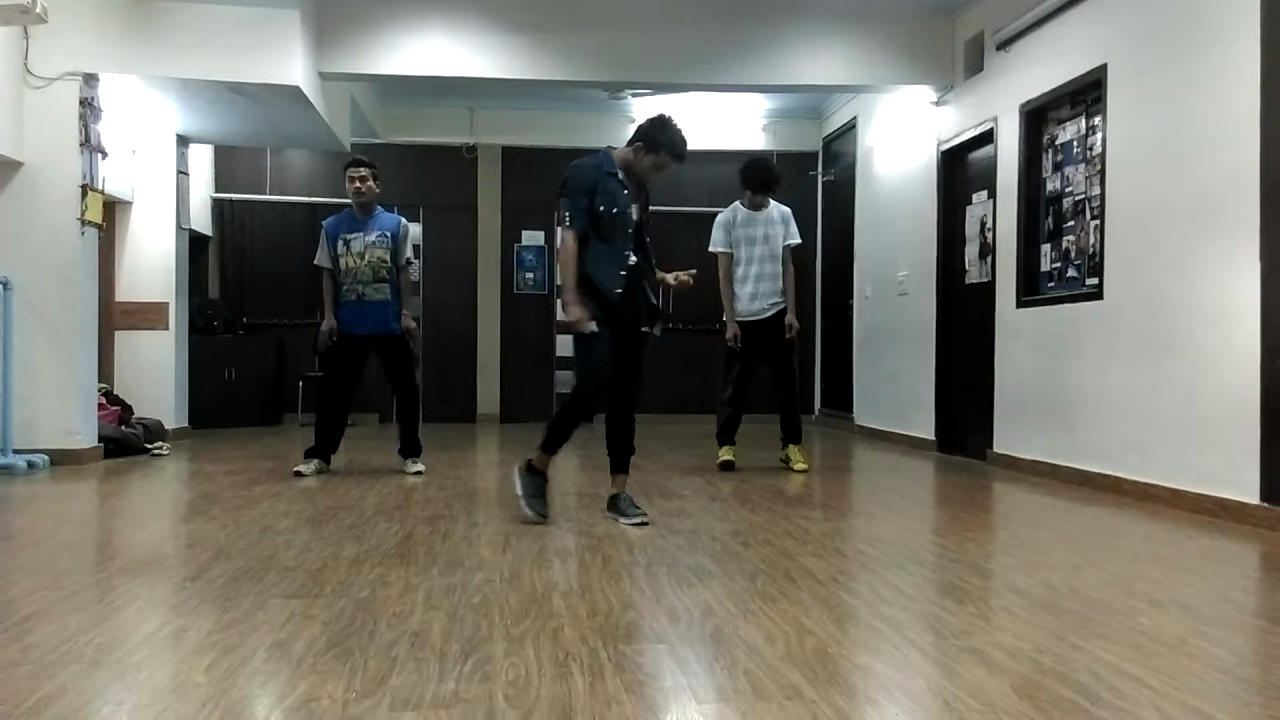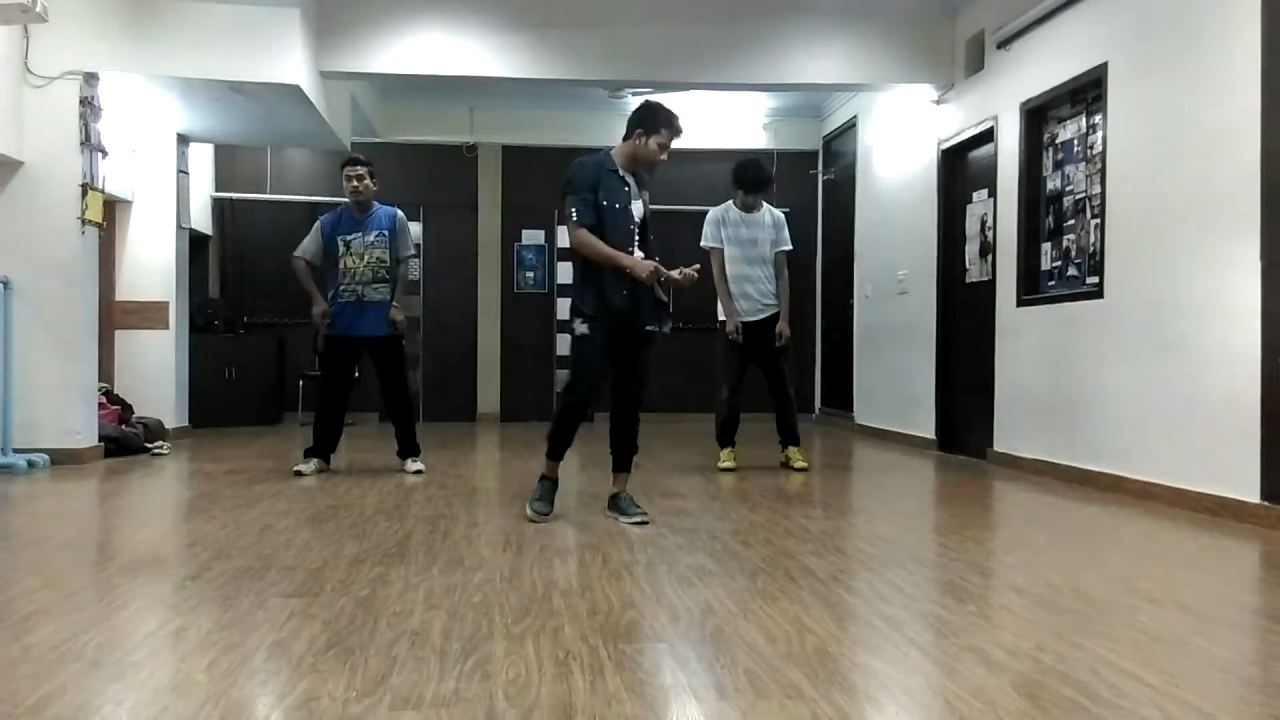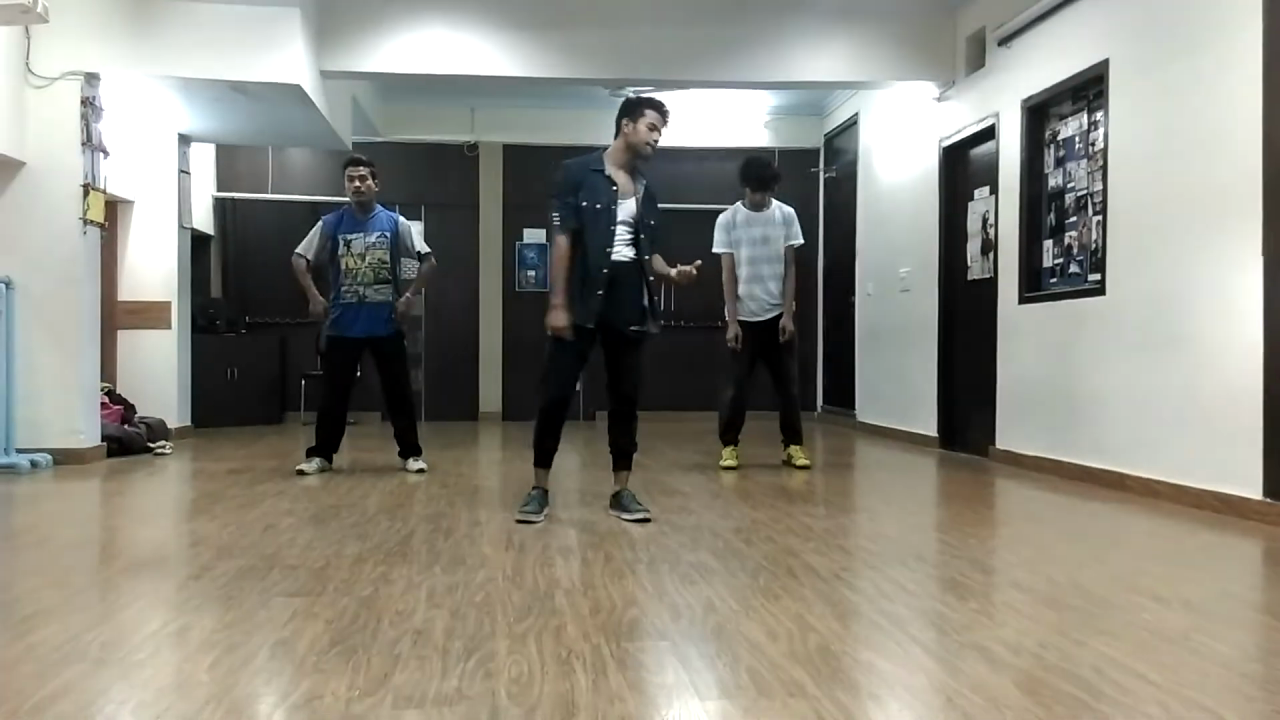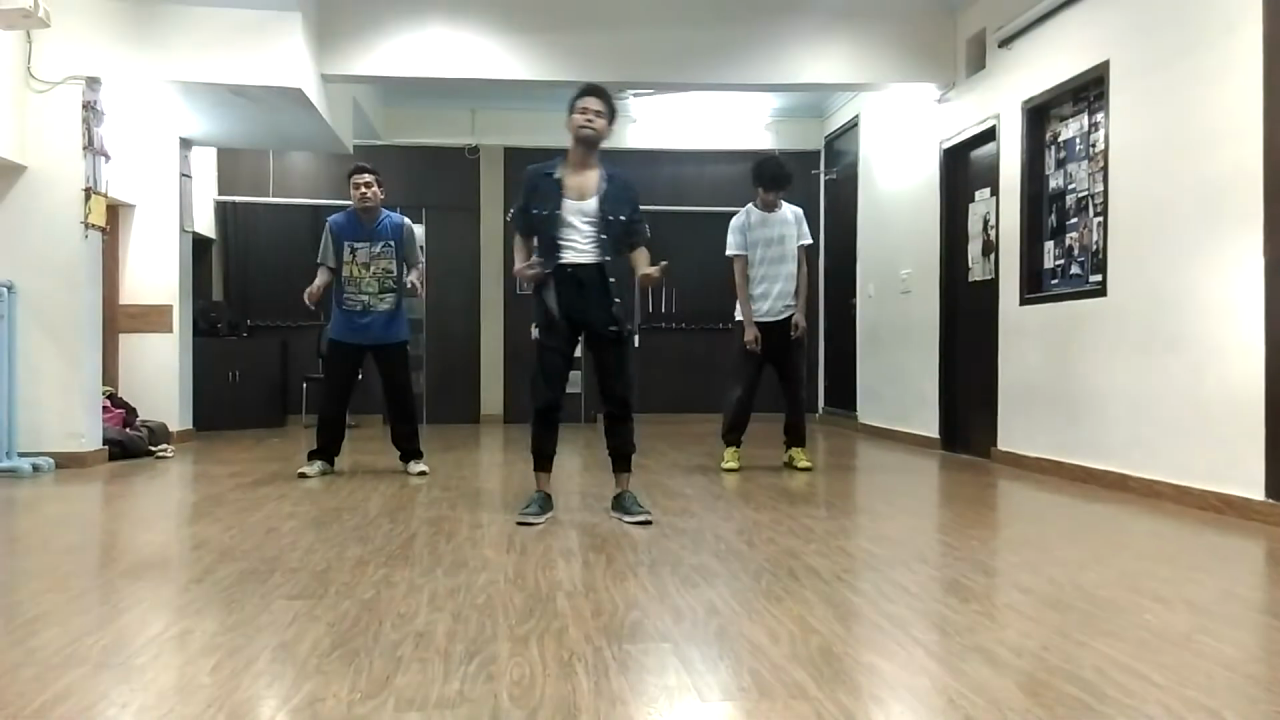
dt=0.3s
person 1, frame 1
left shoulder: (639, 190)
right shoulder: (587, 173)
right elbow: (569, 238)
left wrist: (662, 277)
right wrist: (570, 299)
left hip: (632, 299)
right hip: (594, 298)
left knee: (625, 397)
right knee: (592, 387)
left ankle: (619, 494)
right ankle: (535, 468)
person 1, frame 2
left shoulder: (641, 187)
right shoulder: (589, 171)
right elbow: (579, 235)
left wrist: (666, 275)
right wrist: (629, 264)
left hip: (636, 303)
right hip: (597, 299)
left knee: (629, 398)
right knee: (583, 390)
left ankle: (619, 493)
right ankle: (548, 479)
person 1, frame 3
left shoulder: (645, 189)
right shoulder: (577, 173)
right elbow: (561, 240)
left wrist: (670, 272)
right wrist: (557, 304)
left hip: (628, 298)
right hip: (584, 296)
left knee: (625, 397)
right knee: (556, 393)
left ankle: (621, 491)
right ankle: (539, 489)
person 1, frame 4
left shoulder: (621, 186)
right shoulder: (538, 179)
left elbow: (636, 244)
right elbow: (522, 234)
left wrist: (645, 269)
right wrist: (521, 263)
left hip: (606, 295)
right hip: (557, 295)
left knee: (617, 398)
right knee: (546, 397)
left ankle: (623, 493)
right ankle: (542, 493)
person 2, frame 1
left shoulder: (397, 224)
right shoulder: (332, 226)
left elbow: (403, 272)
right elbow: (327, 273)
left wrist: (406, 312)
right wrist: (328, 316)
left hip: (390, 323)
right hip: (347, 324)
left knee: (406, 390)
right knee: (333, 391)
left ankle: (411, 454)
right ankle: (320, 455)
person 2, frame 2
left shoulder: (394, 219)
right shoulder: (329, 223)
left elbow: (404, 265)
right elbow: (300, 261)
left wrist: (398, 303)
right wrist: (317, 301)
left hip: (384, 323)
right hip: (340, 324)
left knee: (397, 391)
right knee: (331, 392)
left ankle: (410, 454)
right ankle: (319, 455)
person 2, frame 3
left shoulder: (395, 223)
right shoulder: (330, 224)
left elbow: (428, 260)
right elbow: (299, 259)
left wrist: (409, 296)
right wrist: (314, 297)
left hip: (386, 324)
right hip: (342, 324)
left knee: (399, 391)
right knee: (334, 392)
left ankle: (411, 453)
right ankle: (321, 454)
person 2, frame 4
left shoulder: (401, 226)
right shoulder: (336, 225)
left elbow: (414, 264)
right elbow: (328, 267)
left wrist: (413, 278)
right wrist: (318, 285)
left hip: (391, 328)
right hip: (345, 328)
left knee: (400, 394)
right knee: (334, 395)
left ankle: (411, 455)
right ankle: (323, 456)
person 3, frame 1
left shoulder: (784, 214)
right shoulder: (727, 219)
left elbow: (788, 266)
right elbow: (724, 273)
left wrist: (791, 311)
right wrist: (730, 320)
left hip: (777, 313)
right hip: (743, 316)
left knee: (787, 382)
right knee: (735, 384)
left ankle: (791, 446)
right ankle: (726, 445)
person 3, frame 2
left shoulder: (776, 219)
right shoulder: (717, 217)
left elbow: (781, 271)
right elbow: (718, 270)
left wrist: (784, 318)
right wrist: (730, 314)
left hip: (770, 315)
right hip: (735, 316)
left knee: (781, 384)
right knee: (731, 385)
left ankle: (790, 447)
right ankle: (726, 448)
person 3, frame 3
left shoulder: (786, 215)
right shoulder: (728, 220)
left elbow: (790, 268)
right elbow: (728, 274)
left wrist: (788, 314)
right wrist: (732, 321)
left hip: (777, 315)
right hip: (744, 317)
left knee: (787, 383)
right knee: (737, 385)
left ankle: (793, 445)
right ankle: (729, 446)
person 3, frame 4
left shoulder: (796, 215)
right shoulder: (741, 222)
left elbow: (802, 267)
right elbow: (740, 277)
left wrist: (800, 311)
right wrist: (749, 324)
left hip: (788, 316)
right hip: (753, 319)
left knee: (795, 385)
right knee: (744, 387)
left ankle: (795, 447)
right ankle: (731, 447)
